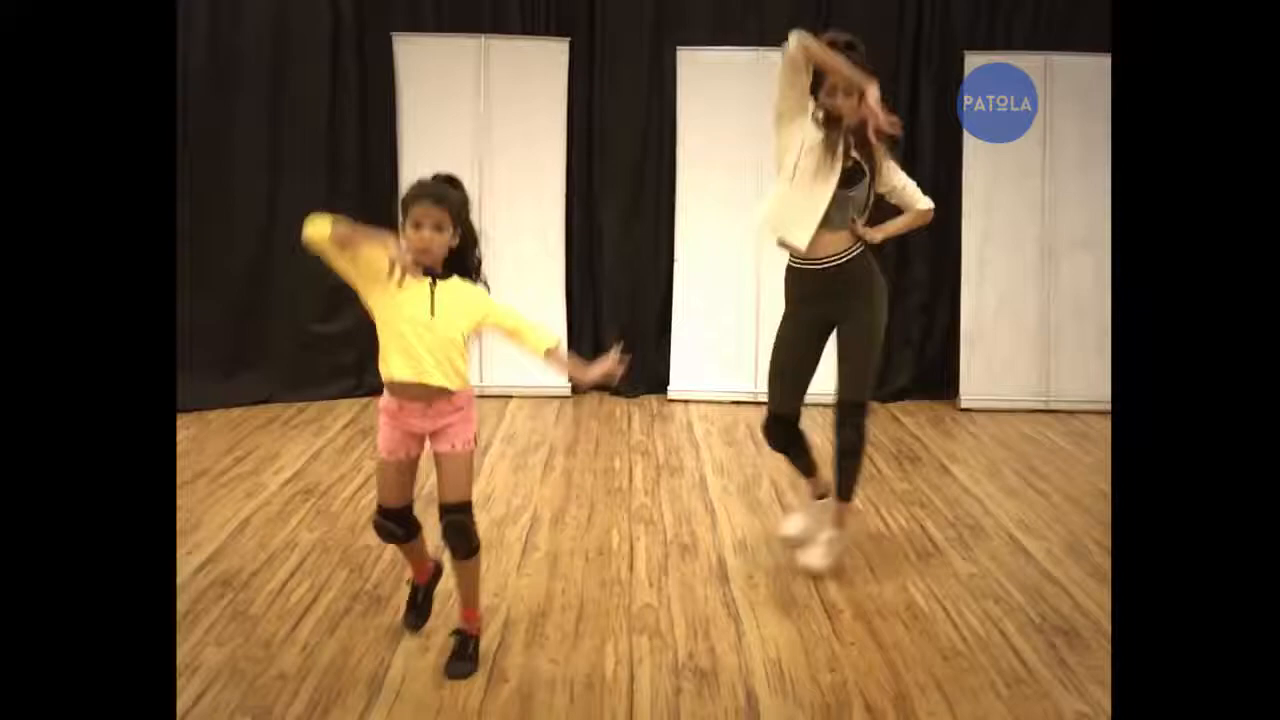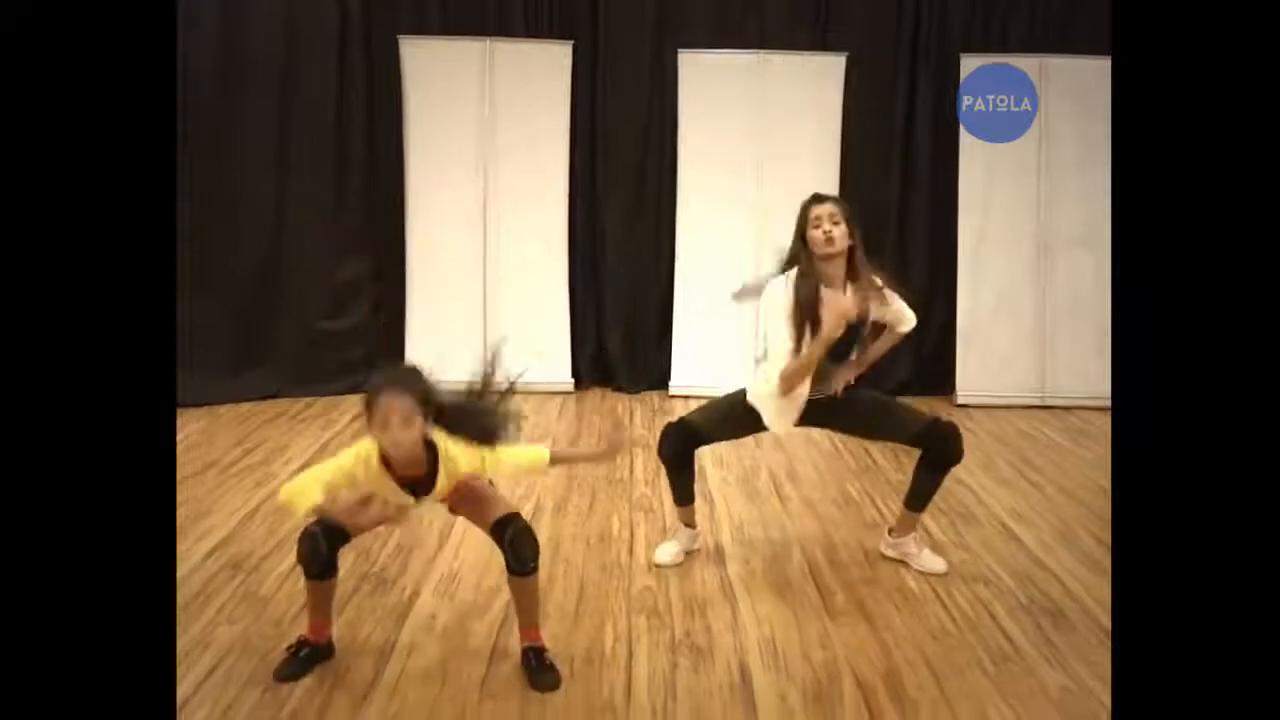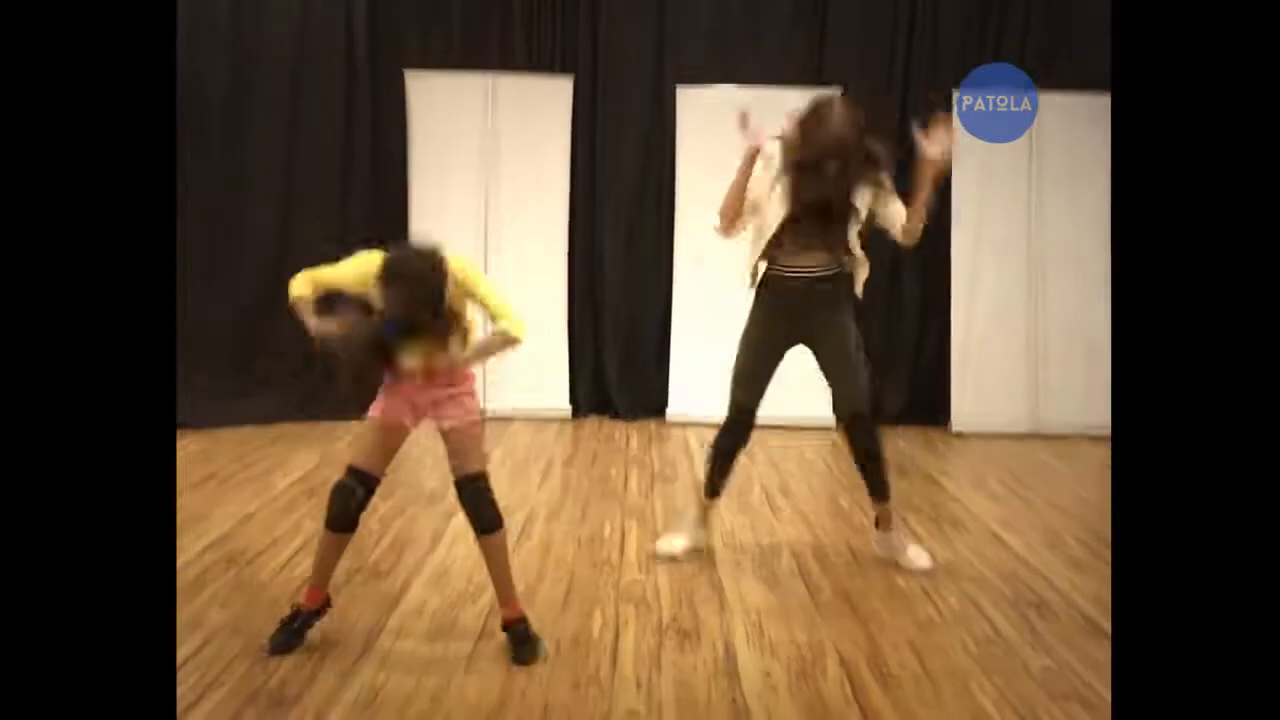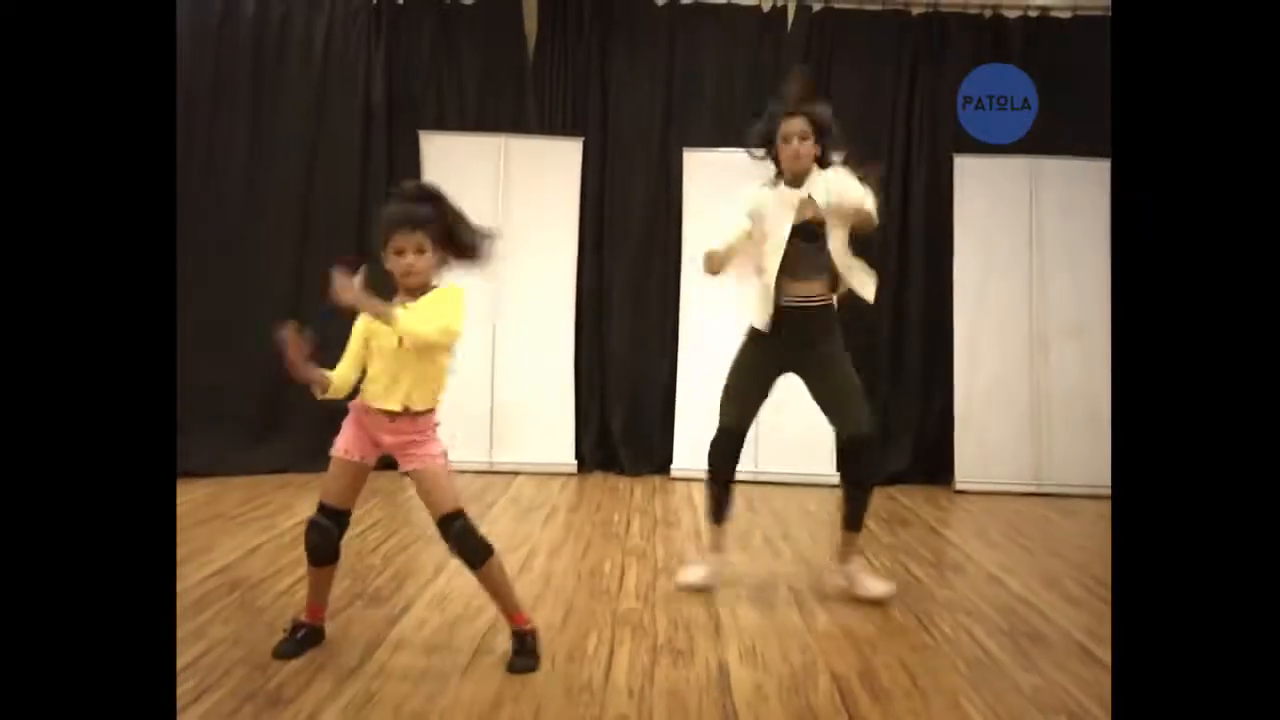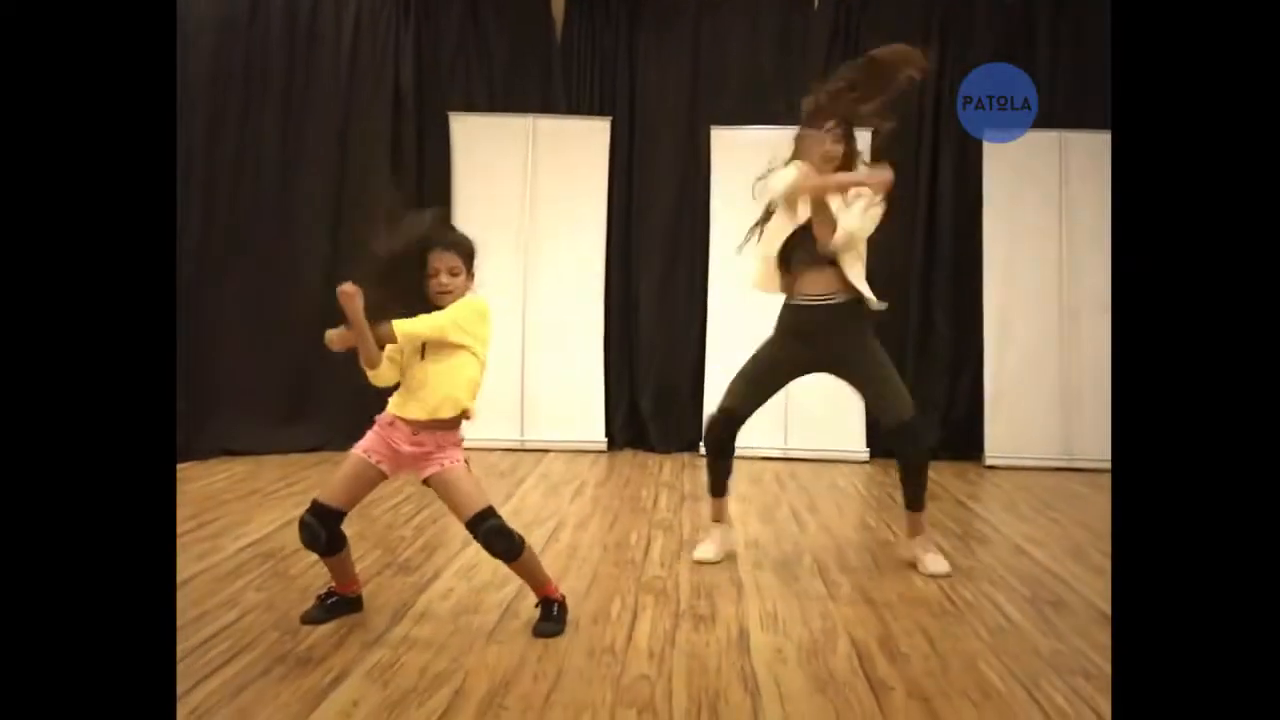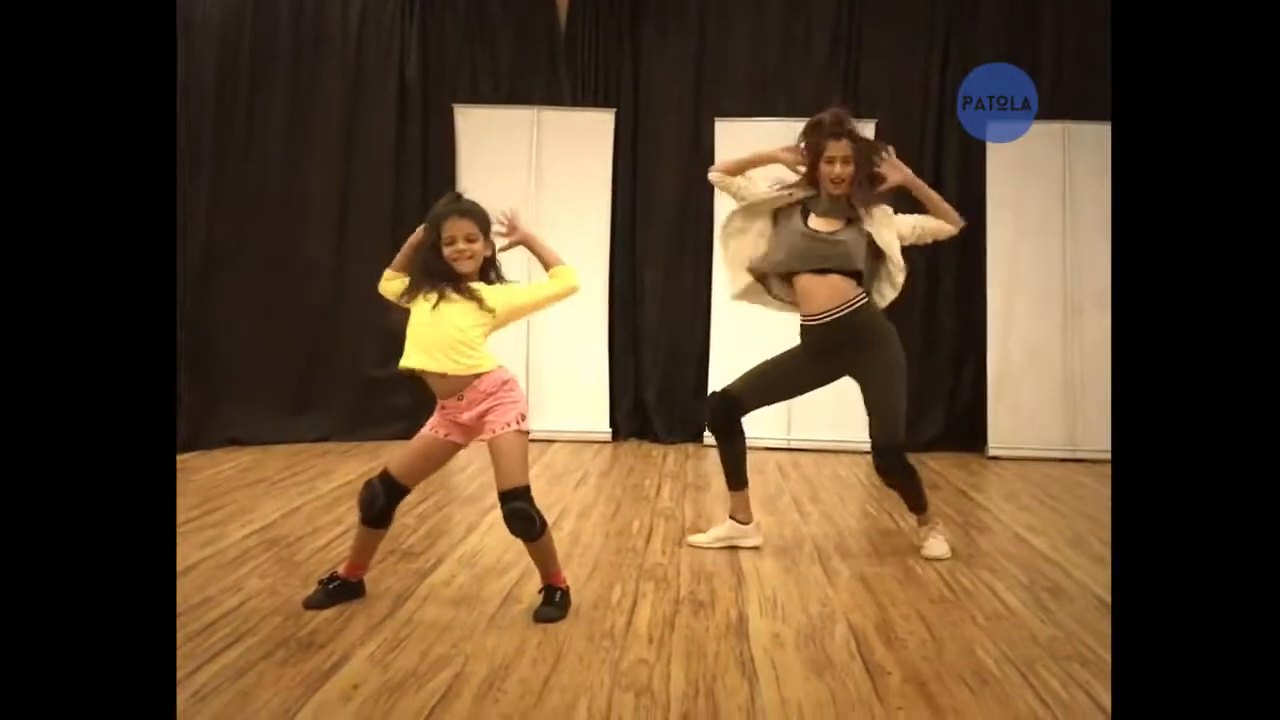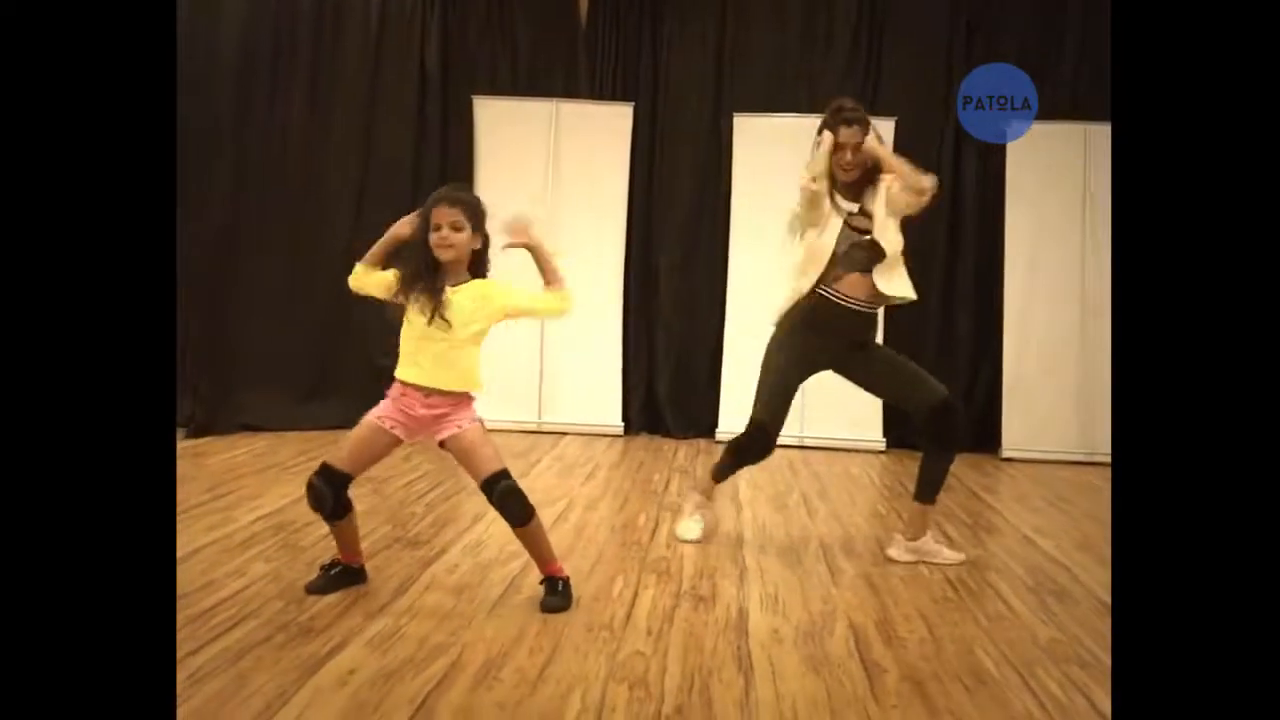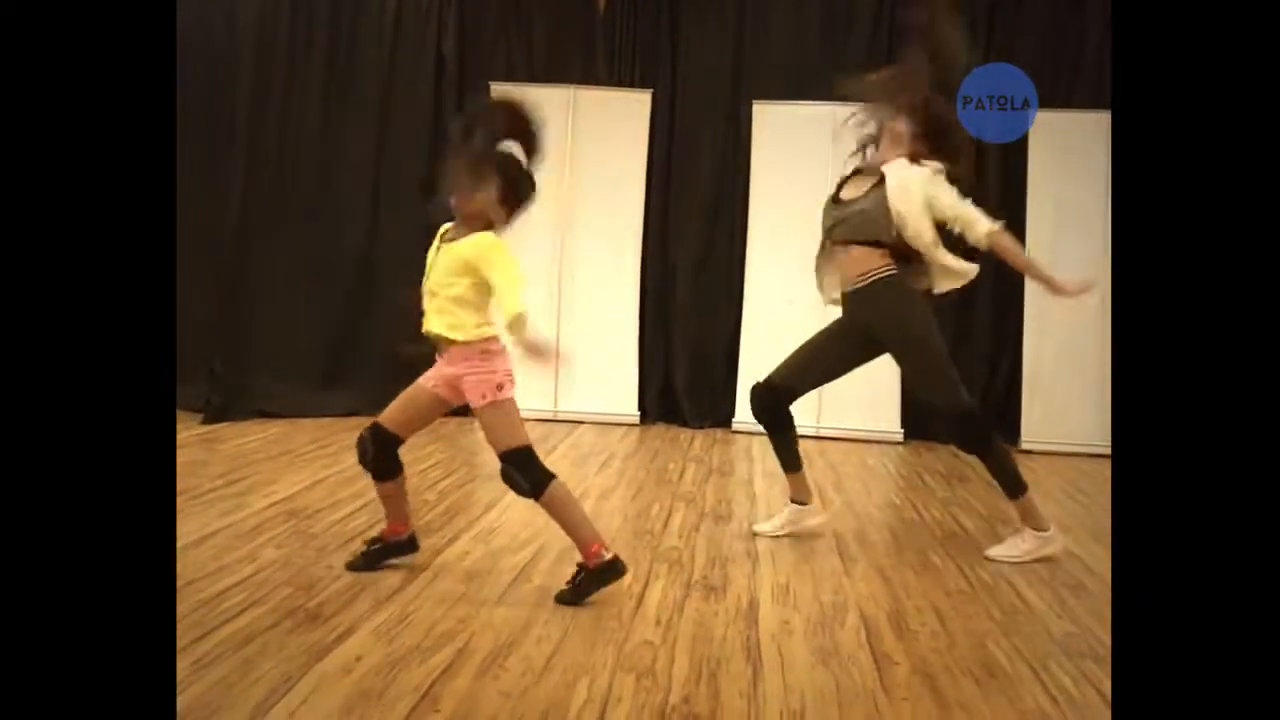
dt=0.5s
person 1, frame 1
left shoulder: (871, 151)
right shoulder: (799, 128)
left elbow: (923, 208)
right elbow: (798, 45)
left wrist: (877, 234)
right wrist: (862, 81)
left hip: (858, 285)
right hip: (805, 289)
left knee: (852, 407)
right knee: (778, 420)
left ankle: (835, 525)
right ankle: (819, 495)
person 1, frame 2
left shoulder: (870, 289)
right shoulder: (786, 291)
left elbow: (904, 323)
right elbow: (786, 380)
left wrist: (856, 367)
right wrist: (829, 329)
left hip: (836, 399)
right hip: (781, 398)
left knee: (945, 440)
right knee: (675, 439)
left ankle: (901, 536)
right ankle: (687, 529)
person 1, frame 3
left shoulder: (862, 180)
right shoulder: (778, 167)
left elbow: (907, 231)
right elbow: (728, 225)
left wrist: (930, 170)
right wrist: (750, 159)
left hip: (829, 307)
right hip: (772, 303)
left knee: (858, 419)
right knee: (739, 417)
left ankle: (888, 530)
right ankle: (699, 521)
person 1, frame 4
left shoulder: (836, 183)
right shoulder: (765, 203)
left elbow: (865, 214)
right elbow: (730, 254)
left wrist: (833, 208)
right wrist: (719, 257)
left hip: (820, 334)
right hip: (770, 332)
left knee: (862, 443)
right knee: (728, 439)
left ankle: (850, 558)
right ankle: (711, 551)
person 1, frame 5
left shoulder: (868, 193)
right shoulder: (787, 181)
left elbow: (855, 208)
right elbow: (797, 183)
left hip: (851, 336)
right hip: (796, 334)
left knee: (908, 434)
right knee: (720, 426)
left ankle: (918, 538)
right ankle: (718, 526)
person 1, frame 6
left shoulder: (873, 217)
right shoulder: (785, 207)
left elbow: (952, 225)
right elbow: (718, 175)
left wrist: (909, 181)
right wrist: (775, 156)
left hip: (869, 338)
right hip: (816, 347)
left knee: (888, 455)
right knee: (721, 407)
left ankle: (928, 526)
right ankle: (742, 522)
person 1, frame 7
left shoulder: (884, 198)
right shoulder: (812, 200)
left elbow: (925, 187)
right elbow: (813, 181)
left wrist: (879, 152)
right wrist: (824, 144)
left hip: (857, 338)
right hip: (808, 327)
left knee: (943, 412)
right knee: (760, 436)
left ankle: (914, 536)
right ankle: (700, 500)
person 1, frame 8
left shoulder: (916, 179)
right shoulder: (853, 181)
left elbow: (982, 230)
left wrist: (1049, 282)
left hip: (894, 306)
right hip: (856, 315)
left knee: (964, 419)
right knee: (766, 396)
left ankle: (1038, 528)
right ankle: (802, 505)
person 2, frame 1
left shoulder: (467, 295)
right shoulder: (377, 271)
left elbow: (522, 330)
right elbow: (314, 231)
left wrist: (581, 371)
right wrist: (383, 244)
left hip: (451, 409)
right hip: (397, 408)
left knee: (457, 520)
right knee: (390, 517)
left ankle: (468, 628)
right ankle: (425, 572)
person 2, frame 2
left shoulder: (455, 452)
right shoulder: (364, 457)
left elbow: (531, 457)
right elbow: (293, 492)
left wrist: (595, 454)
right wrist: (353, 516)
left hip: (455, 488)
left knee: (519, 538)
right knee: (316, 539)
left ankle: (532, 645)
right ankle: (316, 639)
person 2, frame 3
left shoulder: (457, 275)
right shoulder: (372, 268)
left elbow: (513, 326)
right elbow: (303, 282)
left wrist: (470, 355)
right wrist: (313, 323)
left hip: (451, 385)
right hip: (401, 385)
left knee: (476, 493)
right knee: (350, 491)
left ankle: (513, 616)
right ankle: (312, 602)
person 2, frame 4
left shoulder: (448, 300)
right shoulder: (369, 319)
left elbow: (421, 332)
right elbow: (338, 384)
left wrist: (360, 302)
right wrist: (303, 369)
left hip: (417, 428)
right hip: (366, 421)
left knee: (459, 532)
right knee: (324, 528)
left ankle: (522, 631)
right ankle: (311, 623)
person 2, frame 5
left shoulder: (476, 311)
right shoulder: (410, 333)
left elbow: (414, 328)
right elbow: (381, 374)
left wrist: (356, 331)
right wrist: (358, 322)
left hip: (440, 445)
right hip: (390, 434)
left knee: (491, 530)
right knee: (316, 524)
left ankle: (551, 599)
right ankle: (347, 592)
person 2, frame 6
left shoulder: (496, 296)
right shoulder: (423, 291)
left elbow: (566, 282)
right elbow: (390, 283)
left wrist: (527, 241)
right wrist: (415, 240)
left hip: (494, 397)
right hip: (449, 411)
left knee: (517, 507)
right knee: (380, 492)
left ankle: (555, 587)
right ankle: (350, 577)
person 2, frame 7
left shoulder: (489, 293)
right shoulder: (412, 281)
left elbow: (558, 302)
right elbow: (359, 279)
left wrist: (534, 246)
right wrist: (396, 233)
left hip: (454, 408)
right hip: (399, 402)
left knee: (502, 490)
right knee: (324, 485)
left ankle: (555, 576)
right ankle: (350, 564)
person 2, frame 8
left shoulder: (485, 247)
right shoulder: (447, 235)
left elbow: (510, 294)
left wrist: (527, 336)
left hip: (480, 360)
right hip: (448, 363)
left knee: (521, 468)
right knee: (375, 442)
left ankle: (599, 559)
right ankle: (398, 535)
